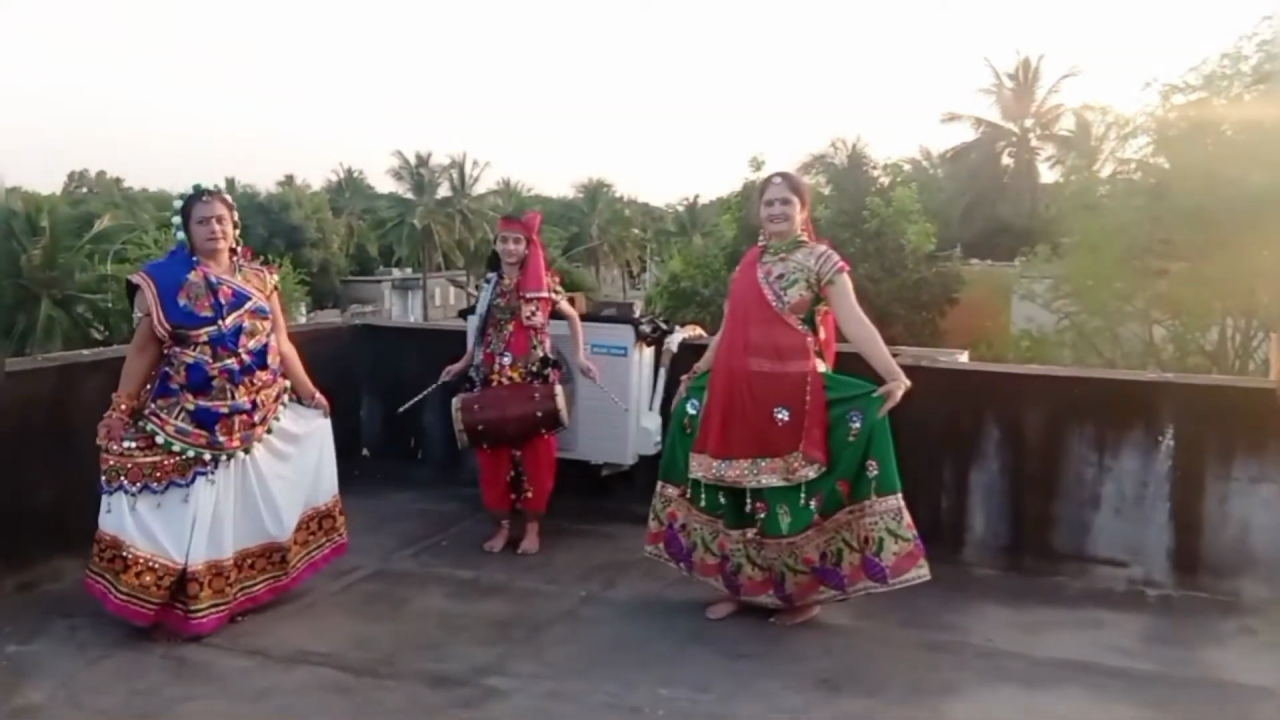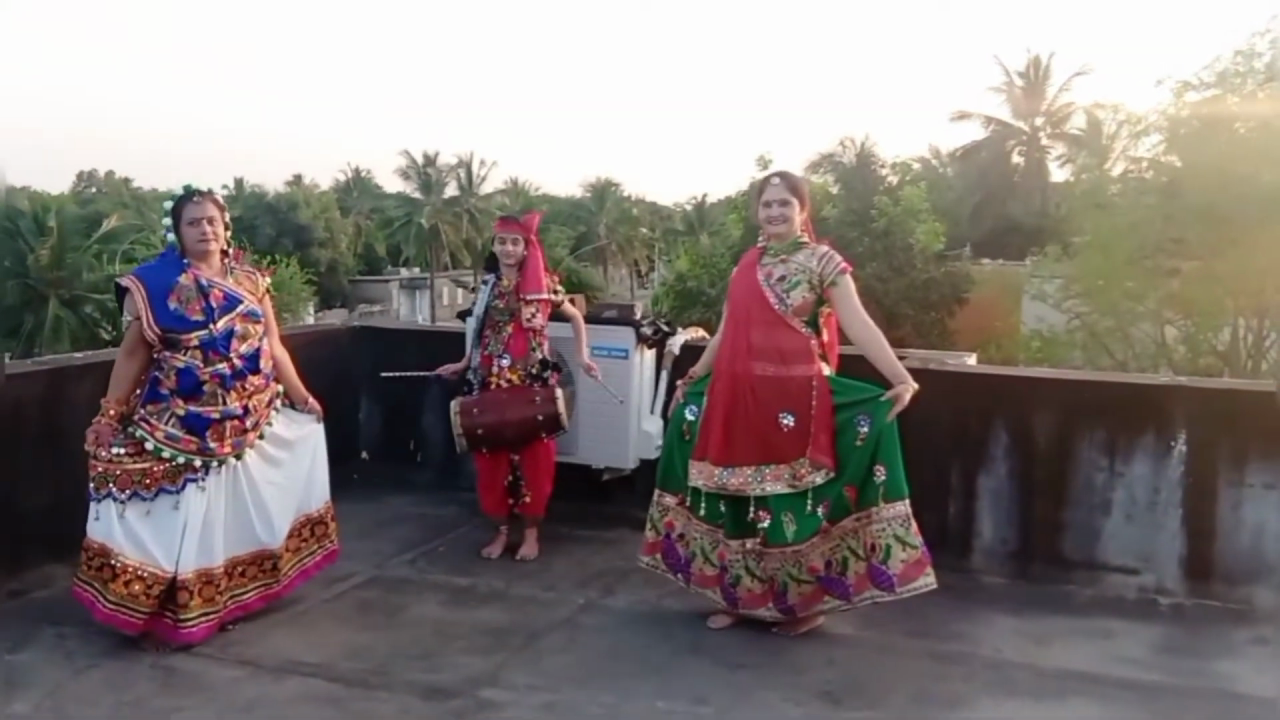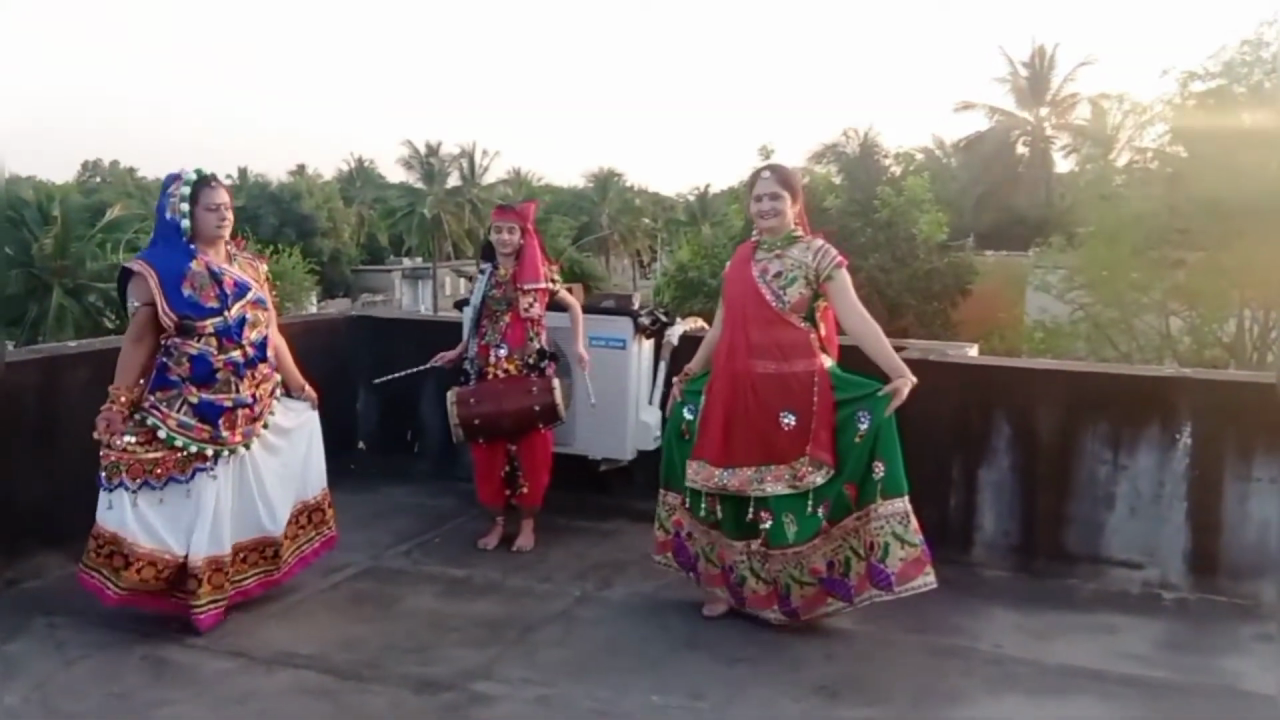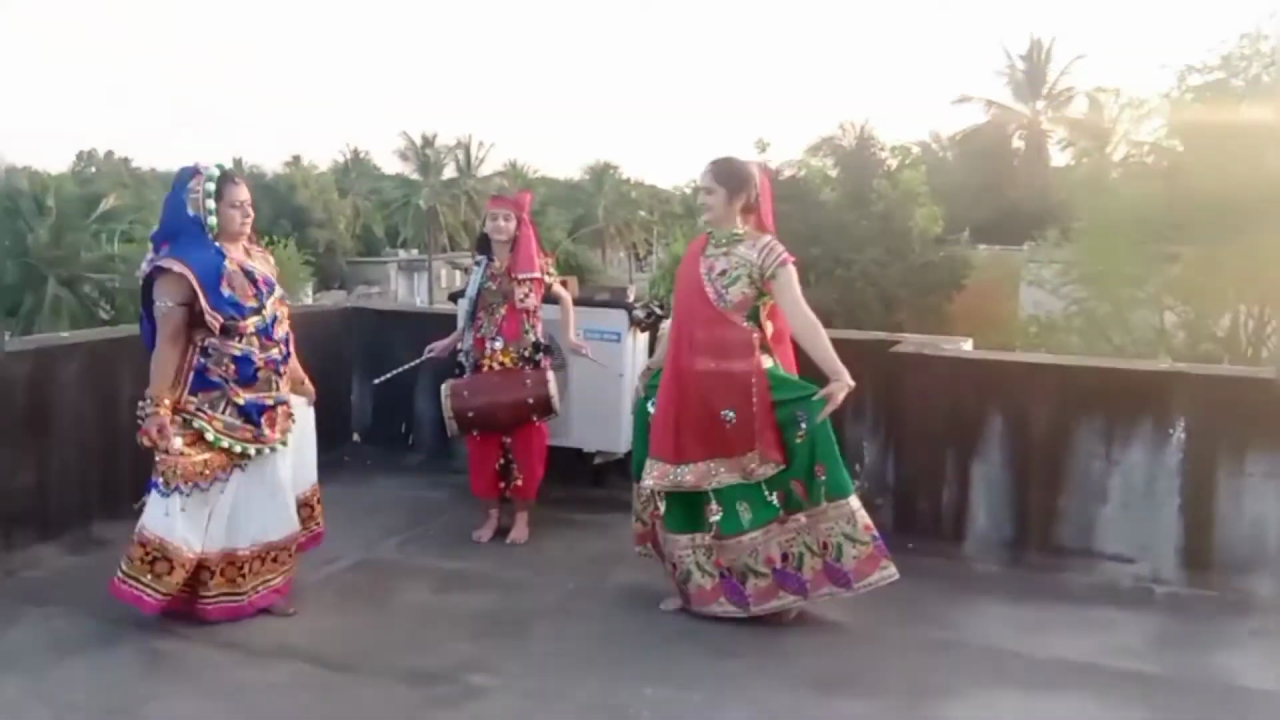
dt=0.4s
person 1, frame 1
left shoulder: (259, 278)
right shoulder: (163, 281)
left elbow: (280, 343)
right elbow: (143, 350)
left wrist: (308, 392)
right wrist: (120, 411)
left hip: (254, 418)
right hip: (188, 422)
left knee: (244, 508)
right knee: (189, 512)
left ankle: (235, 593)
right ankle: (182, 606)
person 1, frame 2
left shoulder: (251, 280)
right shoulder: (154, 284)
left elbow: (273, 346)
right elbow: (133, 354)
left wrist: (301, 397)
right wrist: (109, 417)
left hip: (247, 423)
right hip: (180, 427)
left knee: (236, 514)
right knee: (180, 518)
left ankle: (227, 602)
right ankle: (167, 616)
person 1, frame 3
left shoulder: (250, 268)
right shoulder: (159, 269)
left elbow: (268, 333)
right elbow: (138, 341)
left wrist: (296, 384)
right wrist: (117, 404)
left hip: (247, 410)
right hip: (185, 413)
left knee: (238, 501)
right knee: (187, 503)
left ankle: (223, 590)
right ankle: (178, 595)
person 1, frame 4
left shoulder: (258, 260)
right shoulder: (183, 267)
left elbow: (278, 328)
right elbow: (170, 341)
left wrist: (298, 377)
right wrist: (160, 408)
left hip: (262, 404)
right hip: (212, 409)
left knee: (267, 495)
right knee: (204, 502)
left ankle: (259, 586)
right ankle: (190, 590)
person 2, frame 1
left shoulder: (821, 260)
right shoulder: (748, 263)
left elbow: (854, 322)
left wrist: (894, 375)
right wrist: (697, 375)
left hip: (793, 392)
right hip: (738, 390)
left knee: (794, 488)
right knee: (736, 488)
left ankle: (804, 591)
right ankle: (739, 584)
person 2, frame 2
left shoulder: (823, 261)
right shoulder: (745, 265)
left elbow: (858, 325)
right elbow: (726, 333)
left wrist: (900, 378)
right wrist: (692, 379)
left hip: (797, 396)
right hip: (740, 395)
left knee: (797, 496)
right knee: (738, 495)
left ankle: (806, 601)
right ankle: (739, 595)
person 2, frame 3
left shoulder: (817, 255)
right shoulder: (740, 259)
left elbow: (855, 319)
right elbow: (721, 328)
left wrist: (899, 372)
right wrist: (689, 375)
left hip: (797, 391)
right hip: (739, 390)
left knee: (796, 490)
right knee: (731, 486)
left ankle: (805, 594)
right ankle: (734, 584)
person 2, frame 4
left shoulder: (764, 252)
right shoulder: (696, 250)
left elbow: (798, 316)
left wrist: (838, 373)
right wrist: (653, 367)
left hip: (744, 386)
right hip: (689, 386)
left knee: (756, 488)
right knee: (683, 483)
left ankle: (780, 586)
right ankle: (696, 585)
person 3, frame 1
left shoulder: (543, 282)
right shoulder: (489, 284)
left elbow: (572, 316)
right elbow: (484, 333)
left wrist: (579, 357)
right wrist: (463, 364)
left hip: (533, 378)
right hip: (493, 378)
left knee: (534, 451)
right knee: (495, 450)
left ankle: (532, 527)
right ankle: (502, 525)
person 3, frame 2
left shoulder: (542, 284)
right shoulder: (486, 286)
left elbow: (575, 317)
left wrist: (583, 356)
right wrist: (463, 365)
left hip: (532, 381)
right hip: (491, 381)
left knee: (533, 454)
right knee: (493, 454)
left ankle: (530, 533)
right ankle: (501, 531)
person 3, frame 3
left shoulder: (540, 272)
right shoulder: (484, 275)
left elbow: (573, 305)
left wrist: (578, 347)
right wrist: (457, 352)
left hip: (529, 371)
right hip: (489, 371)
left knee: (530, 445)
right knee: (490, 445)
left ankle: (528, 523)
right ankle: (497, 521)
person 3, frame 4
left shoulder: (535, 264)
right shoulder: (480, 267)
left elbow: (564, 299)
left wrist: (570, 336)
right wrist: (450, 342)
left hip: (524, 363)
right hip: (484, 363)
left knee: (524, 437)
right knee: (484, 437)
left ankle: (521, 516)
right ankle: (491, 513)
